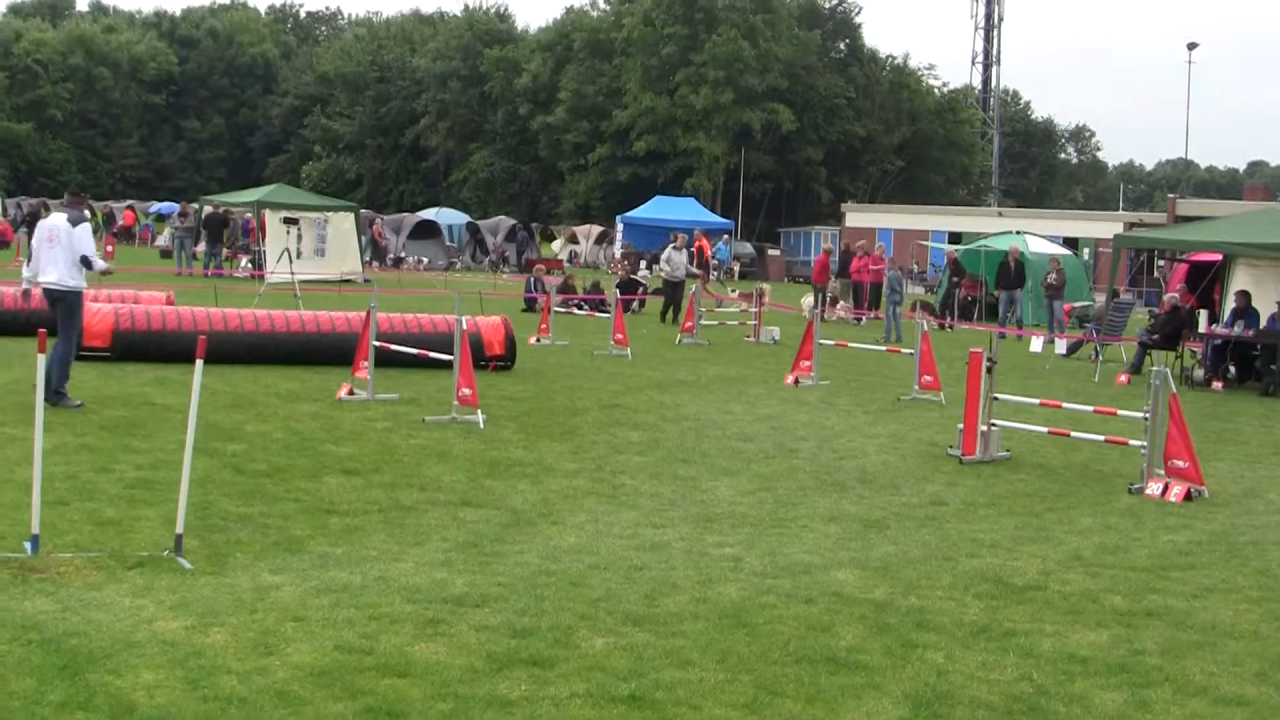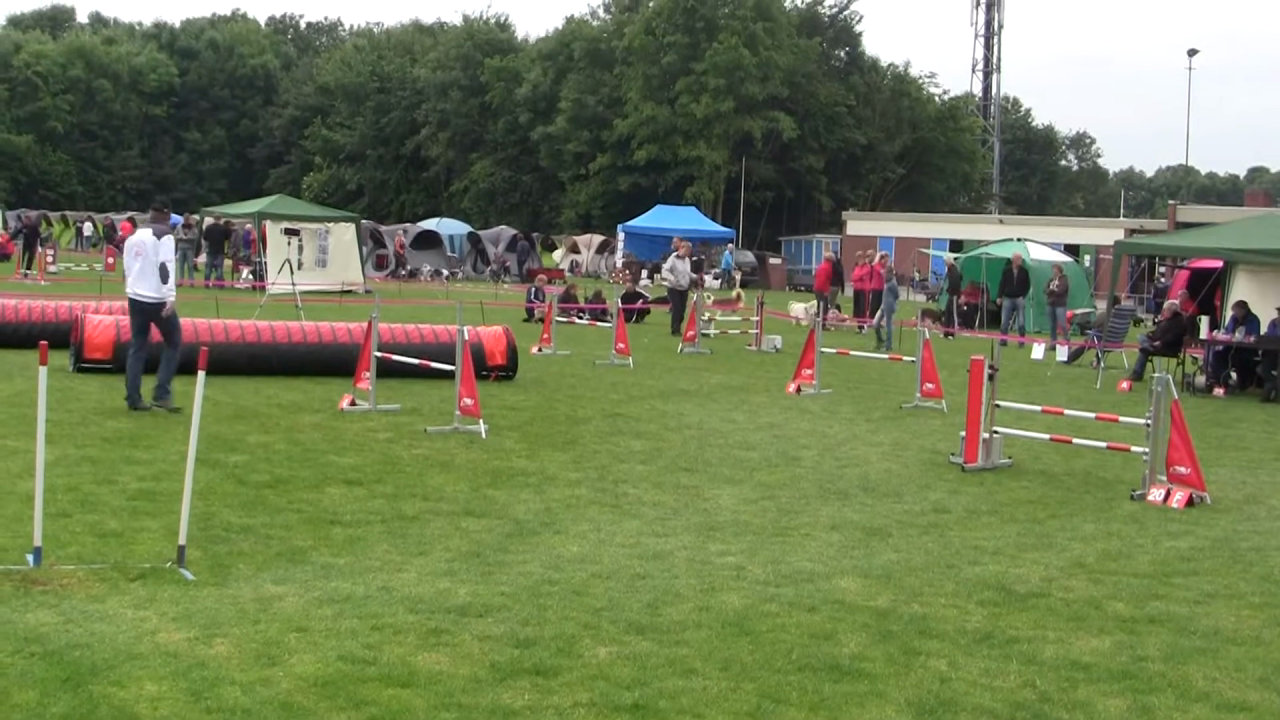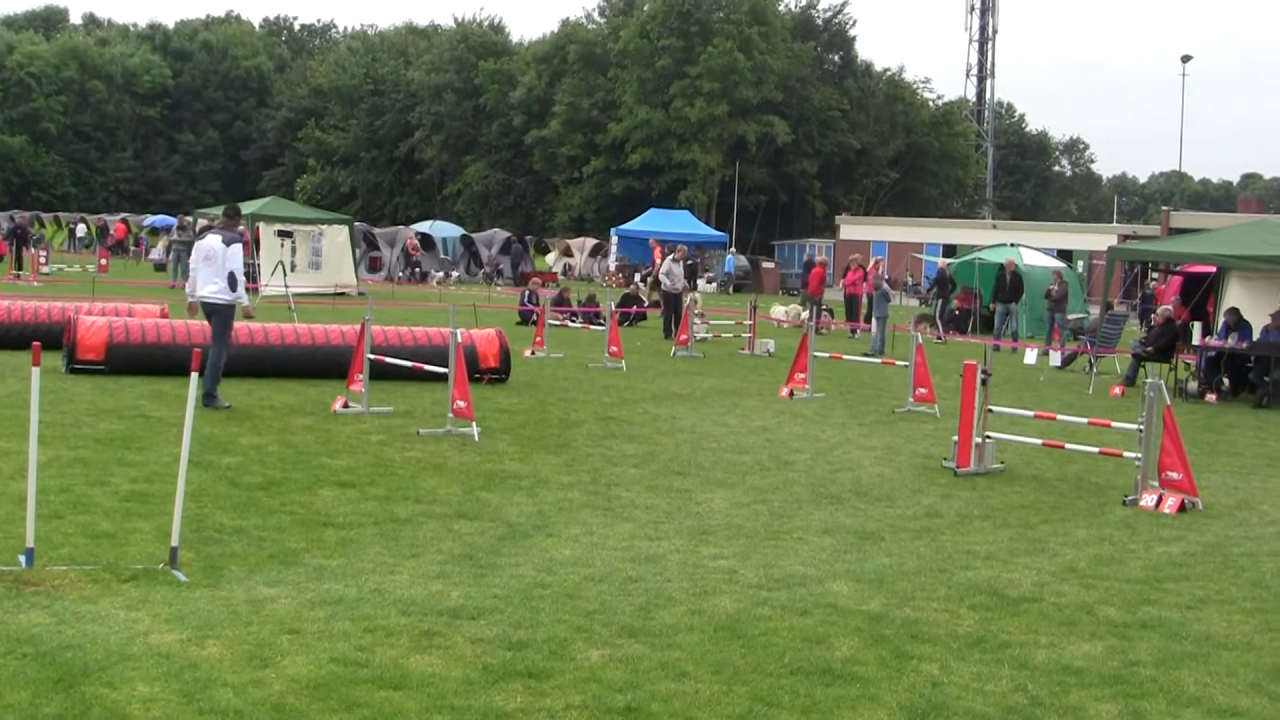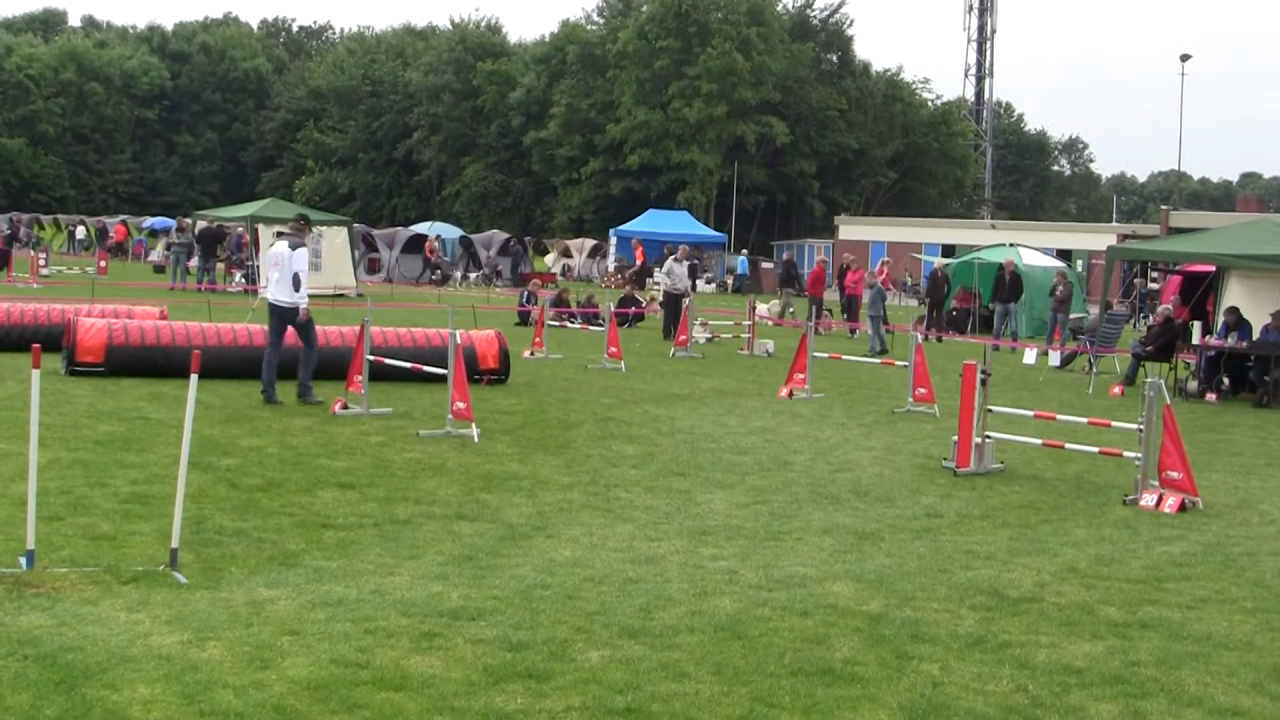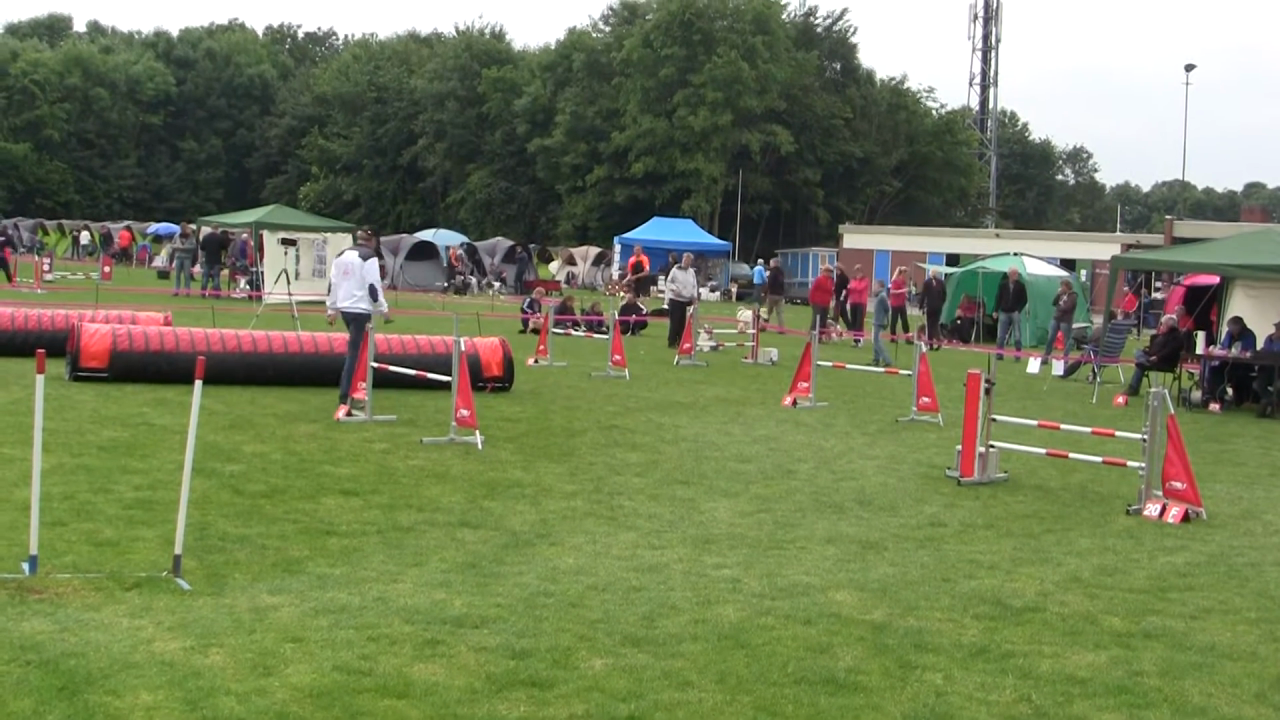
dt=0.5s
person 1, frame 1
left shoulder: (46, 220)
right shoulder: (80, 222)
left elbow: (35, 253)
right elbow: (85, 257)
left wrist: (27, 283)
right wrist: (103, 267)
left hip: (48, 286)
right hip: (69, 288)
left knee: (67, 337)
right knee: (67, 340)
left ankle: (50, 383)
right ankle: (56, 393)
person 1, frame 2
left shoulder: (134, 236)
right shoulder: (164, 235)
left elbow: (128, 267)
right elbow: (165, 266)
right wrist: (171, 297)
left hip: (134, 298)
right hip: (156, 299)
left knee: (137, 347)
right knee: (173, 344)
left ankle: (133, 398)
right ankle: (162, 394)
person 1, frame 3
left shoulder: (203, 239)
right shoulder: (233, 241)
left elbow: (193, 270)
right elbow: (234, 274)
left wrist: (192, 297)
right wrist: (245, 303)
left hip: (205, 299)
right hip: (223, 301)
left knee: (221, 345)
right knee: (219, 348)
left ankle: (210, 392)
right ankle: (209, 396)
person 1, frame 4
left shoulder: (274, 245)
right shoulder: (299, 246)
right elbow: (298, 276)
right wrist: (304, 304)
left hip: (274, 302)
right hip: (293, 304)
left knee: (273, 346)
right knee: (310, 344)
left ankle: (268, 392)
right ankle: (304, 392)
person 1, frame 5
left shoulder: (341, 255)
right shoulder: (369, 257)
left elbow: (333, 283)
right elbow: (373, 285)
left wrist: (331, 309)
right wrist: (384, 309)
left hip: (344, 308)
right hip: (361, 310)
left knee: (358, 351)
right knee: (355, 353)
left ankle: (347, 393)
right ankle: (344, 399)
